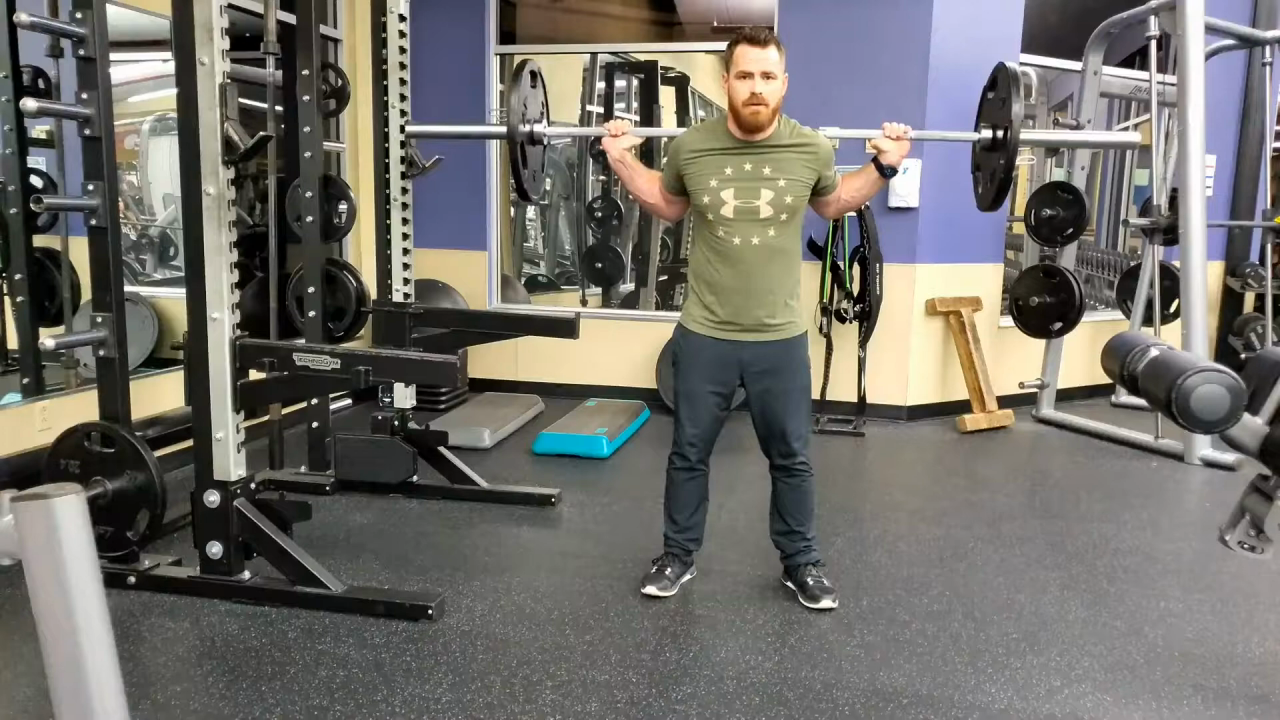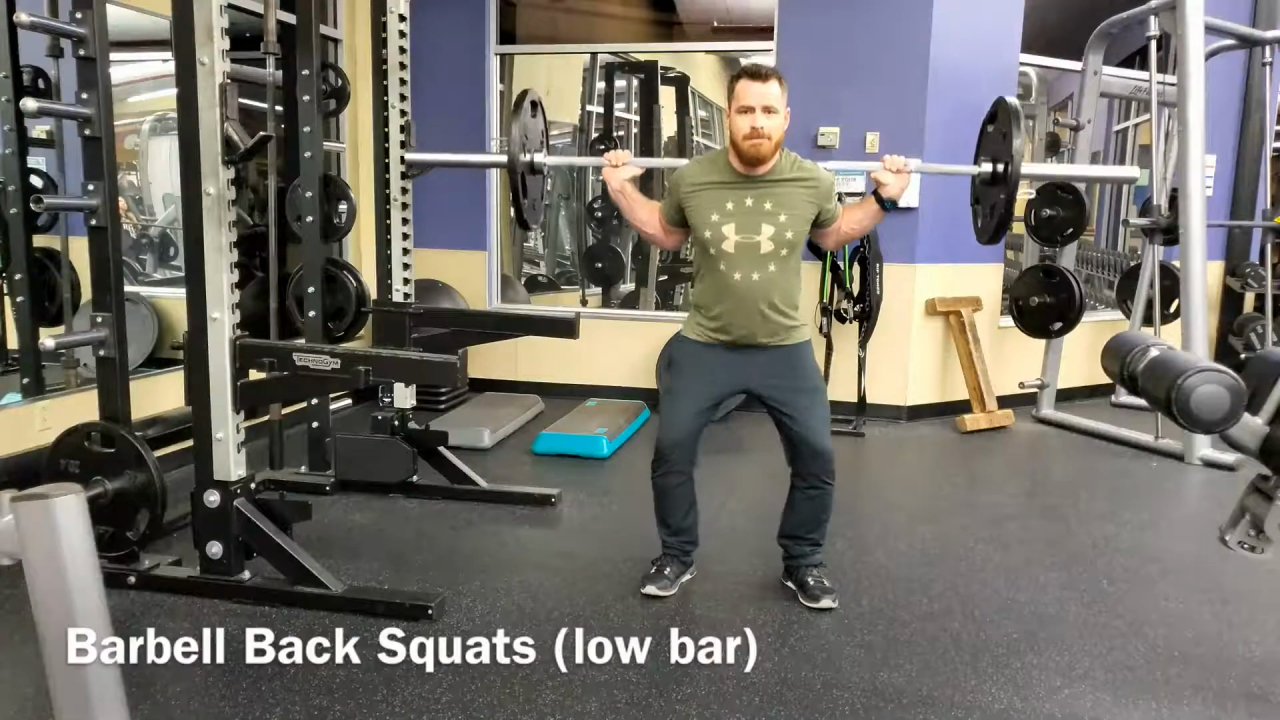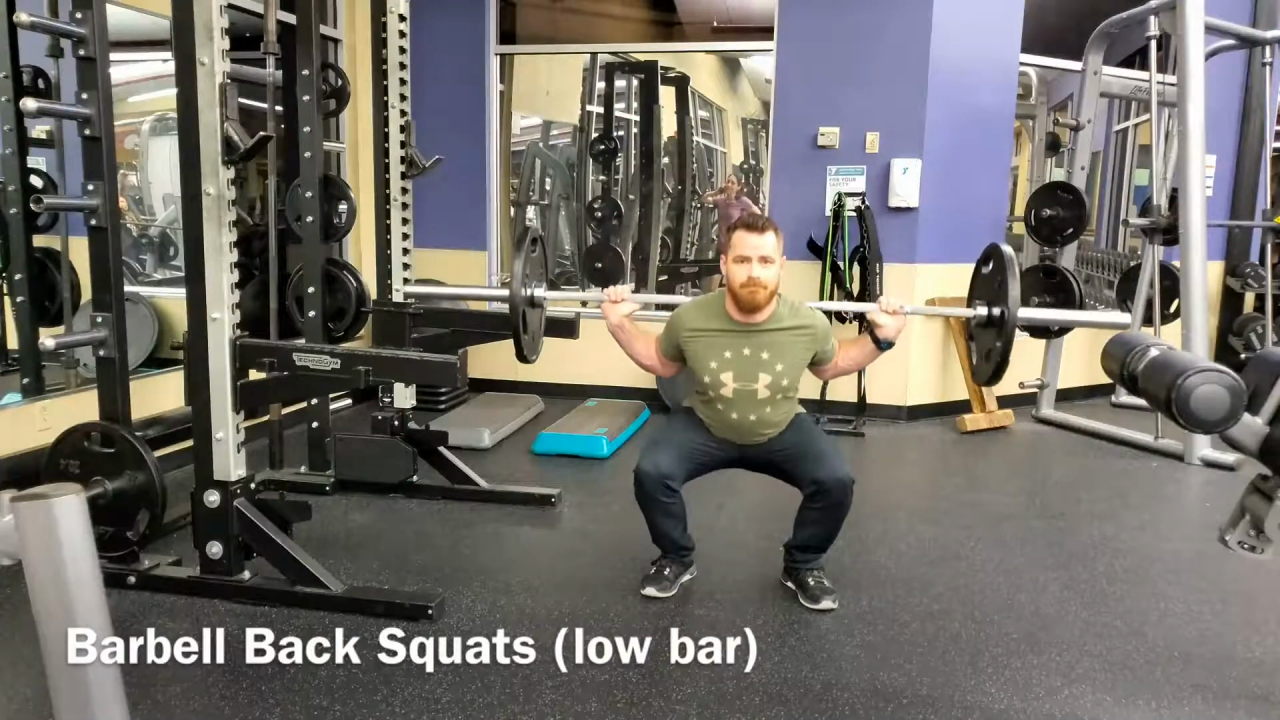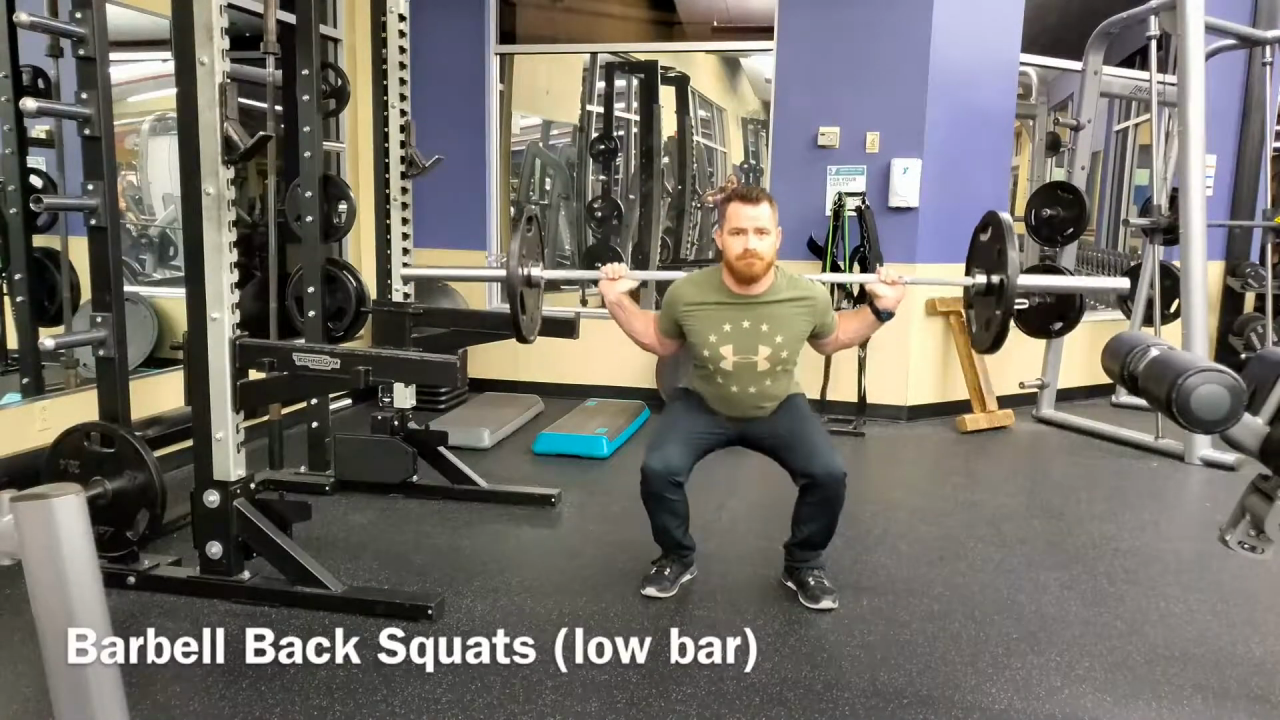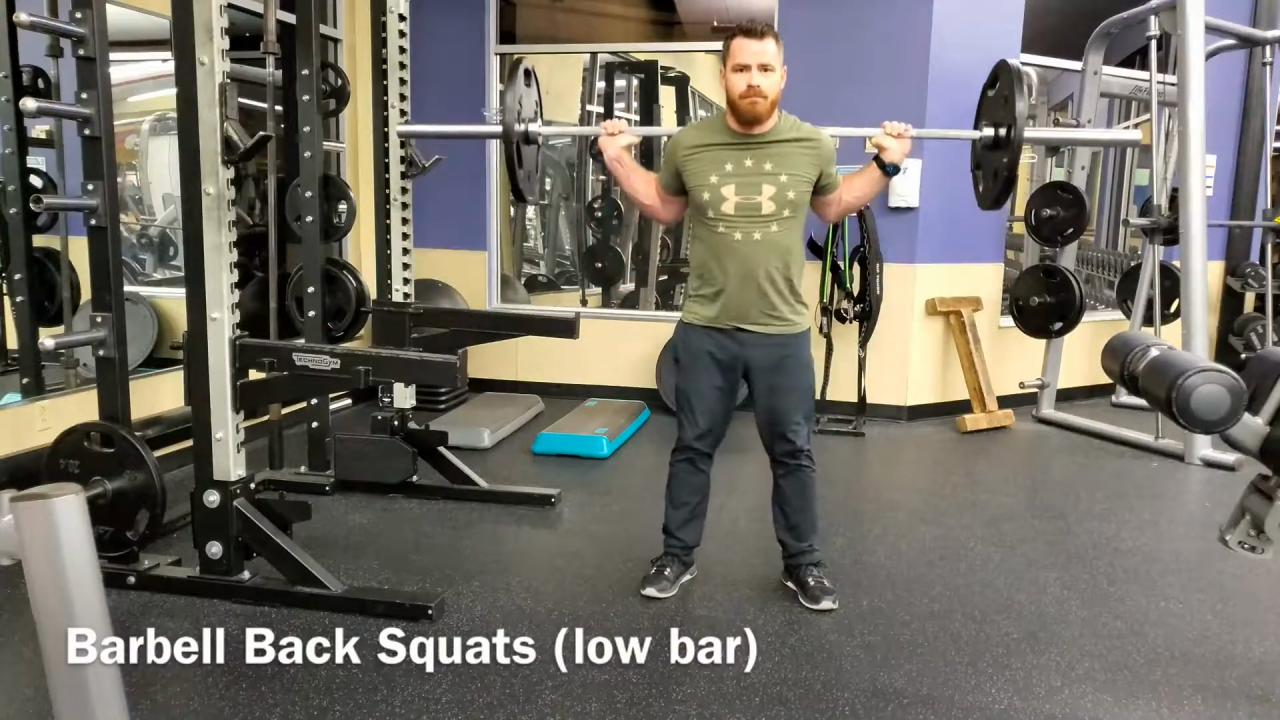
dt=1s
person 1, frame 1
left shoulder: (812, 149)
right shoulder: (690, 148)
left elbow: (833, 204)
right elbow: (669, 205)
left wrist: (883, 168)
right wrist: (623, 162)
left hip: (780, 336)
right hip: (704, 334)
left knee: (791, 457)
right knee: (689, 451)
left ankle: (801, 562)
right ankle: (677, 555)
person 1, frame 2
left shoulder: (813, 182)
right shoulder: (690, 180)
left elbow: (832, 235)
right elbow: (667, 235)
left wrist: (883, 199)
right wrist: (622, 191)
left hip: (783, 346)
right hip: (706, 344)
left knee: (816, 454)
right knee: (671, 447)
left ankle: (802, 564)
right ankle: (676, 557)
person 1, frame 3
left shoulder: (809, 325)
right shoulder: (689, 319)
left elbow: (831, 365)
right elbow: (662, 362)
left wrist: (880, 338)
right wrist: (619, 324)
left hip: (782, 432)
right hip: (704, 428)
left knee: (836, 481)
right knee: (652, 472)
left ankle: (802, 566)
right ankle: (676, 559)
person 1, frame 4
left shoulder: (807, 296)
right shoulder: (687, 294)
left elbow: (830, 339)
right elbow: (662, 342)
left wrist: (880, 309)
right wrist: (617, 302)
left hip: (778, 407)
right hip: (702, 405)
left knee: (828, 474)
right knee: (658, 470)
left ankle: (803, 565)
right ankle: (677, 559)
person 1, frame 5
left shoulder: (813, 144)
right shoulder: (687, 144)
left elbow: (833, 206)
right elbow: (665, 208)
left wrist: (886, 165)
right wrist: (618, 162)
left hip: (783, 331)
right hip: (705, 329)
left knee: (792, 452)
right knee: (693, 447)
left ankle: (803, 564)
right ankle: (677, 557)
